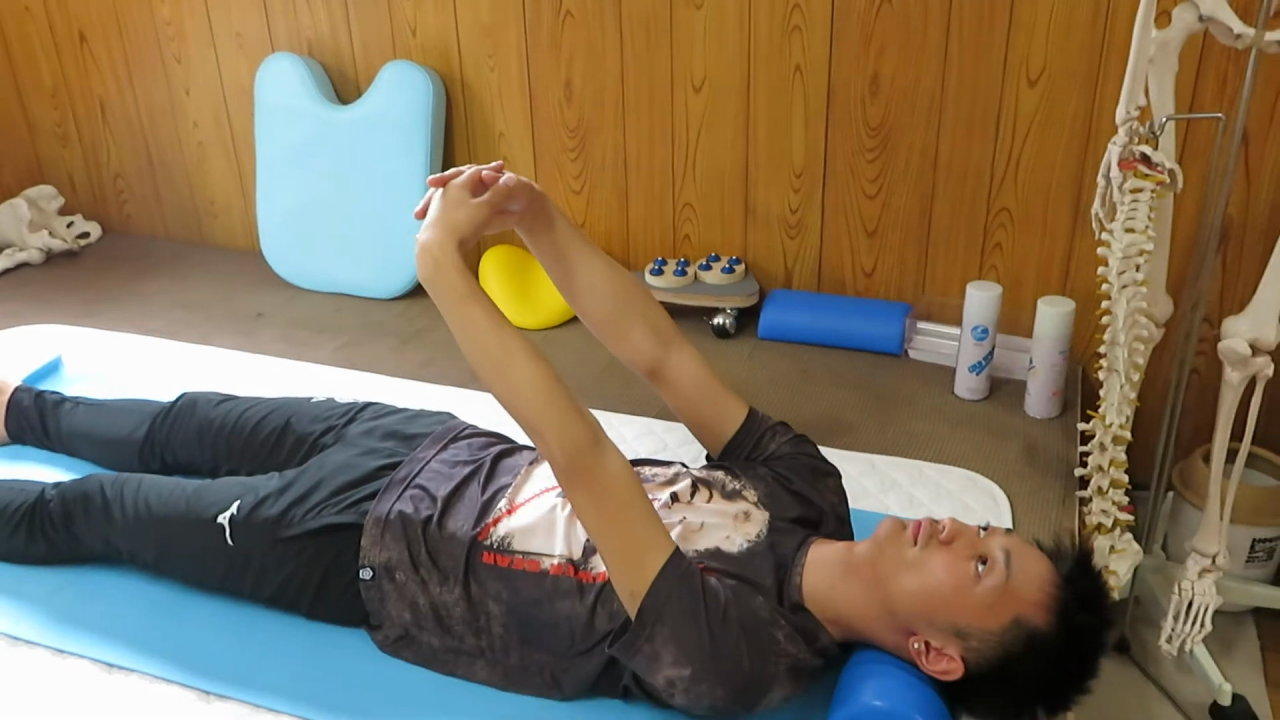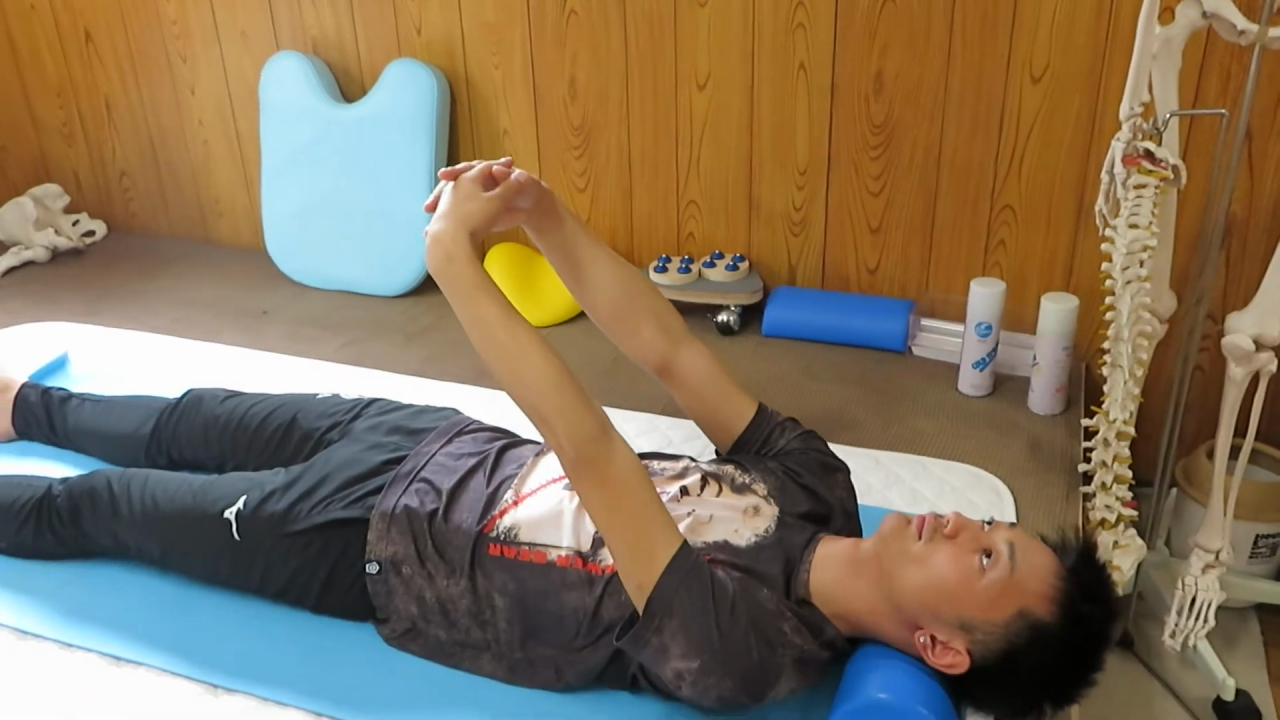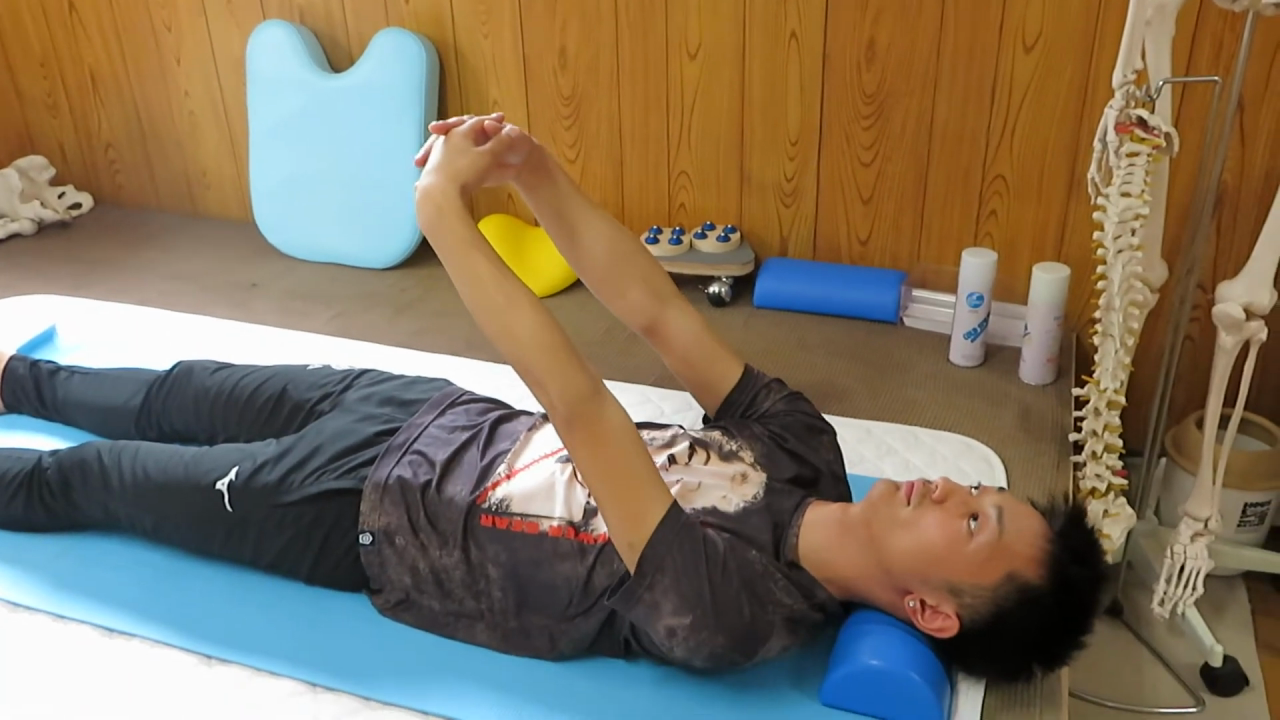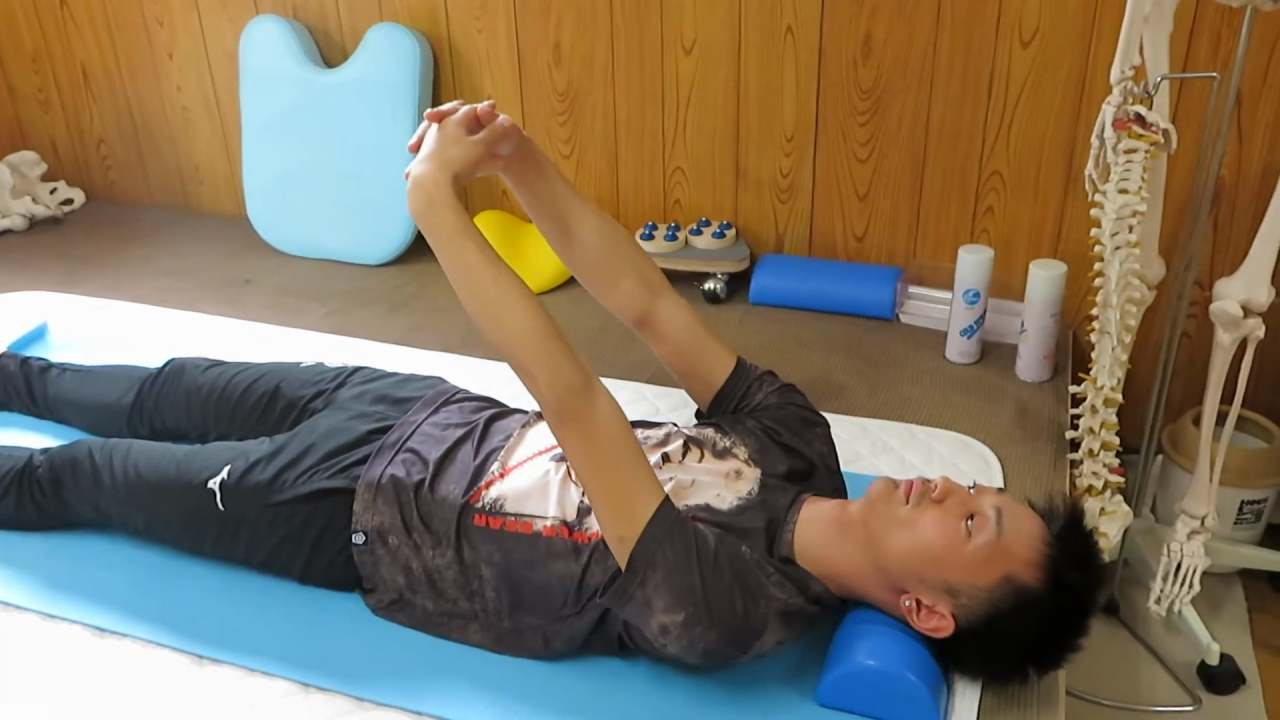
dt=1s
person 1, frame 1
right shoulder: (808, 488)
left elbow: (579, 459)
right elbow: (656, 349)
left wrist: (441, 264)
right wrist: (534, 218)
left hip: (369, 551)
right hip: (438, 452)
left knee: (94, 512)
right knee: (181, 427)
person 1, frame 2
right shoulder: (816, 485)
left elbow: (589, 453)
right elbow: (666, 348)
left wrist: (453, 258)
right wrist: (543, 216)
left hip: (374, 545)
right hip: (445, 447)
left knee: (103, 507)
right knee: (192, 422)
person 1, frame 3
left shoulder: (735, 612)
right shoulder: (805, 452)
left elbow: (579, 410)
right elbow: (655, 312)
left wrist: (440, 212)
right wrist: (532, 172)
left hip: (367, 520)
right hip: (437, 419)
left knee: (97, 480)
right knee: (180, 397)
person 1, frame 4
left shoulder: (727, 607)
right shoulder: (798, 444)
left elbow: (570, 401)
right elbow: (643, 303)
left wrist: (432, 200)
right wrist: (517, 161)
left hip: (360, 518)
right hip: (429, 416)
right knee: (171, 394)
